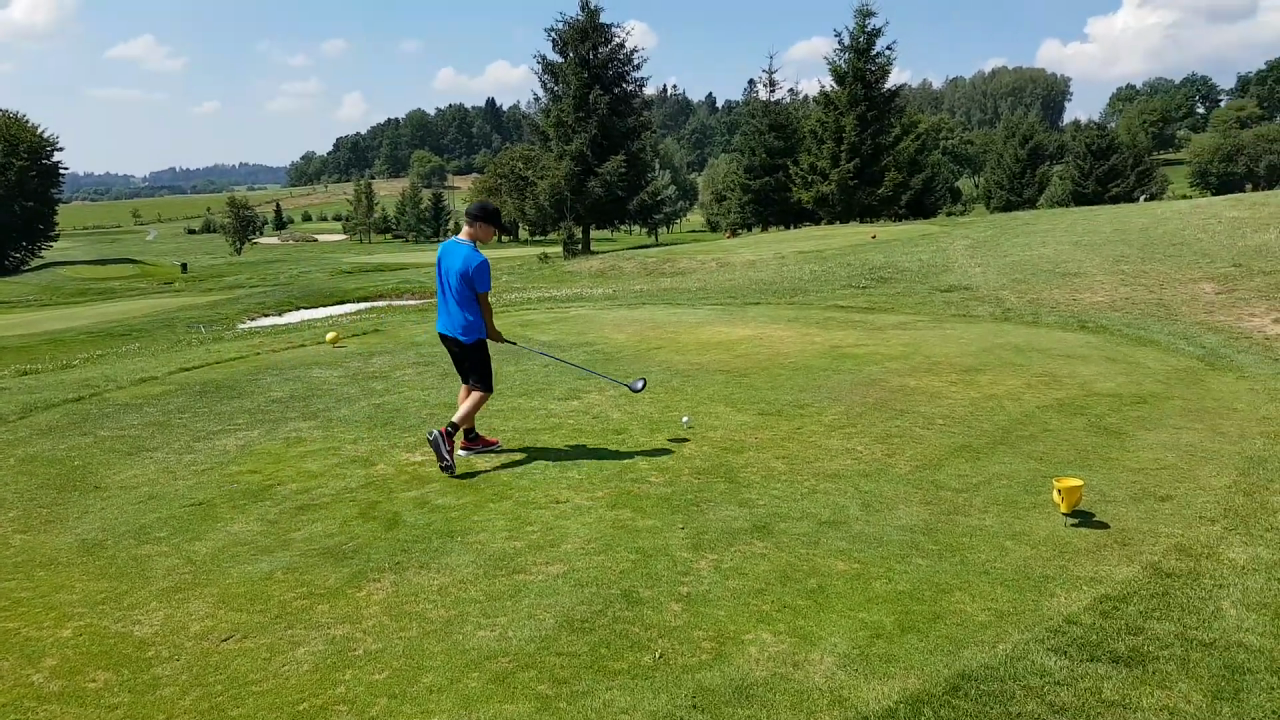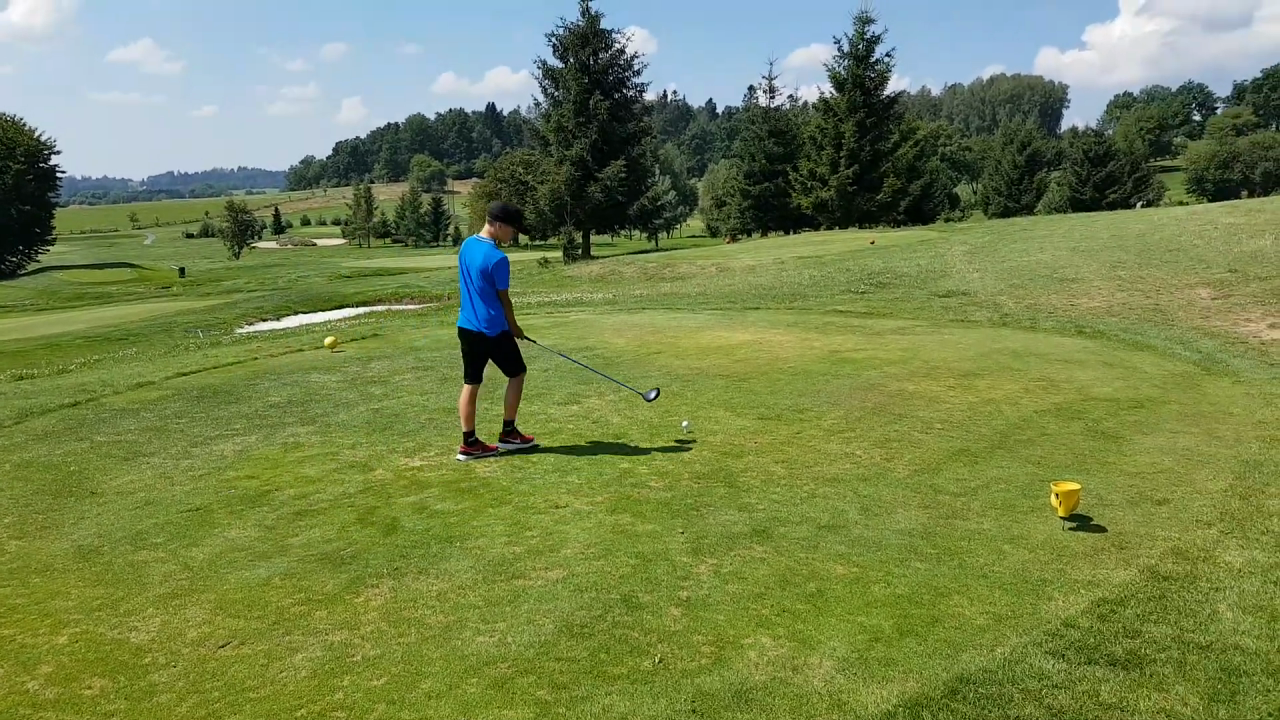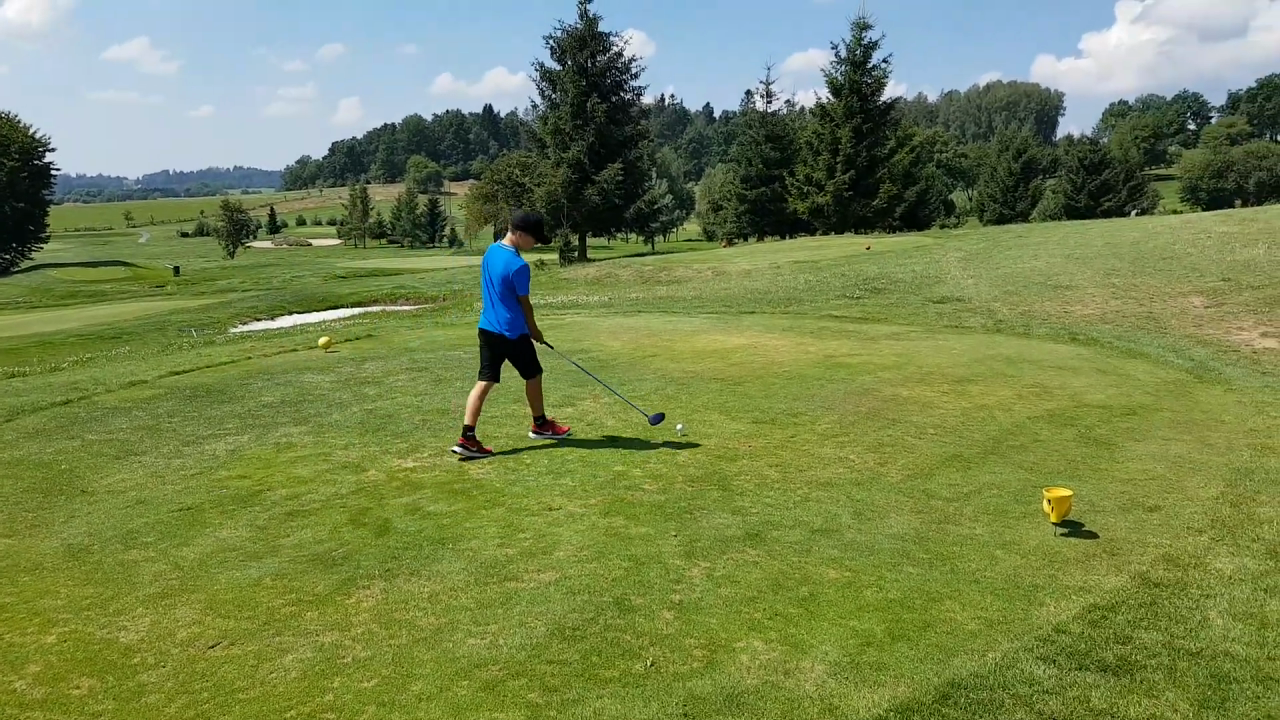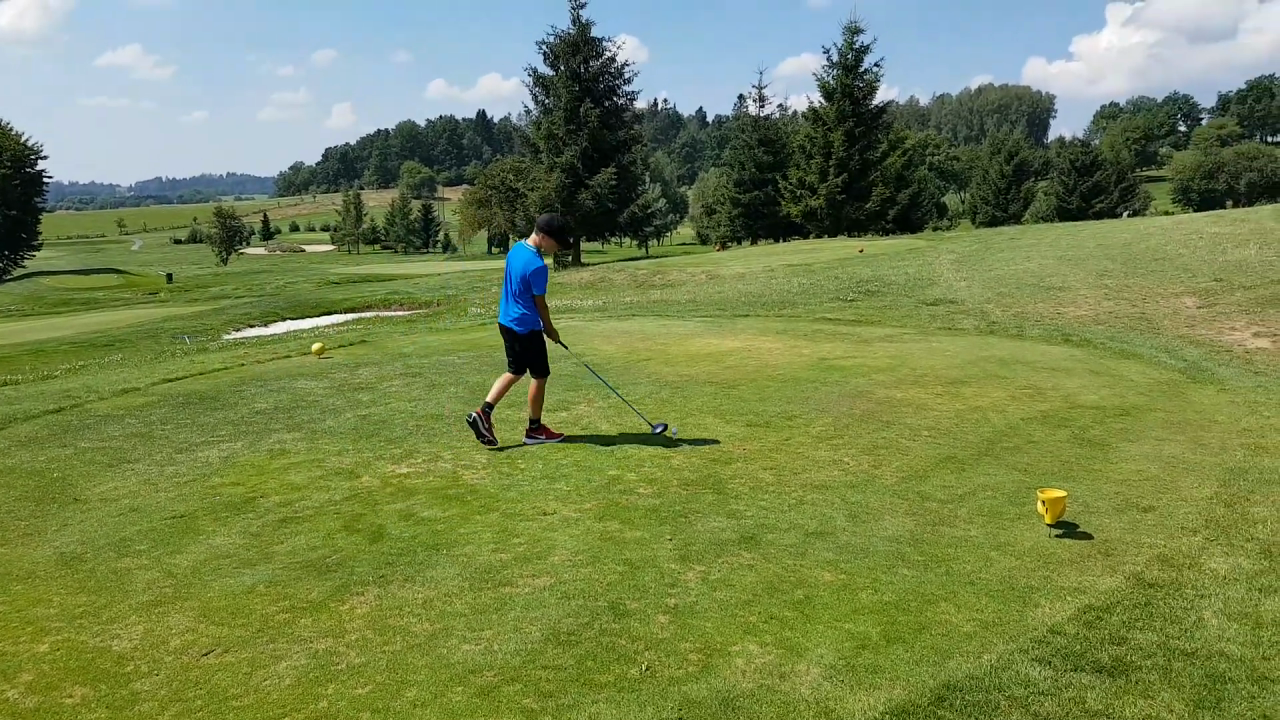
dt=0.2s
person 1, frame 1
left shoulder: (444, 248)
right shoulder: (477, 261)
right elbow: (483, 303)
right wrist: (492, 331)
left hip: (445, 329)
right hip: (469, 334)
left knee: (469, 383)
right knee: (482, 390)
left ankle: (469, 438)
right ankle: (445, 434)
person 1, frame 2
left shoulder: (466, 246)
right shoulder: (497, 258)
right elbow: (503, 298)
right wrist: (513, 326)
left hip: (466, 325)
right hip: (493, 329)
left knee: (471, 383)
right knee: (516, 374)
left ankle: (469, 443)
right ankle: (508, 432)
person 1, frame 3
left shoulder: (490, 252)
right shoulder: (518, 266)
right elbow: (525, 304)
right wrist: (535, 331)
left hip: (487, 327)
right hip: (512, 332)
left knee: (486, 381)
right knee: (533, 375)
left ankle: (467, 439)
right ankle: (540, 425)
person 1, frame 4
left shoulder: (515, 249)
right shoulder: (537, 266)
right elbow: (540, 304)
right wrist: (550, 329)
left hip: (506, 321)
right hip: (526, 327)
left knee: (514, 372)
right knee: (539, 375)
left ankle: (483, 413)
right ankle: (534, 428)
